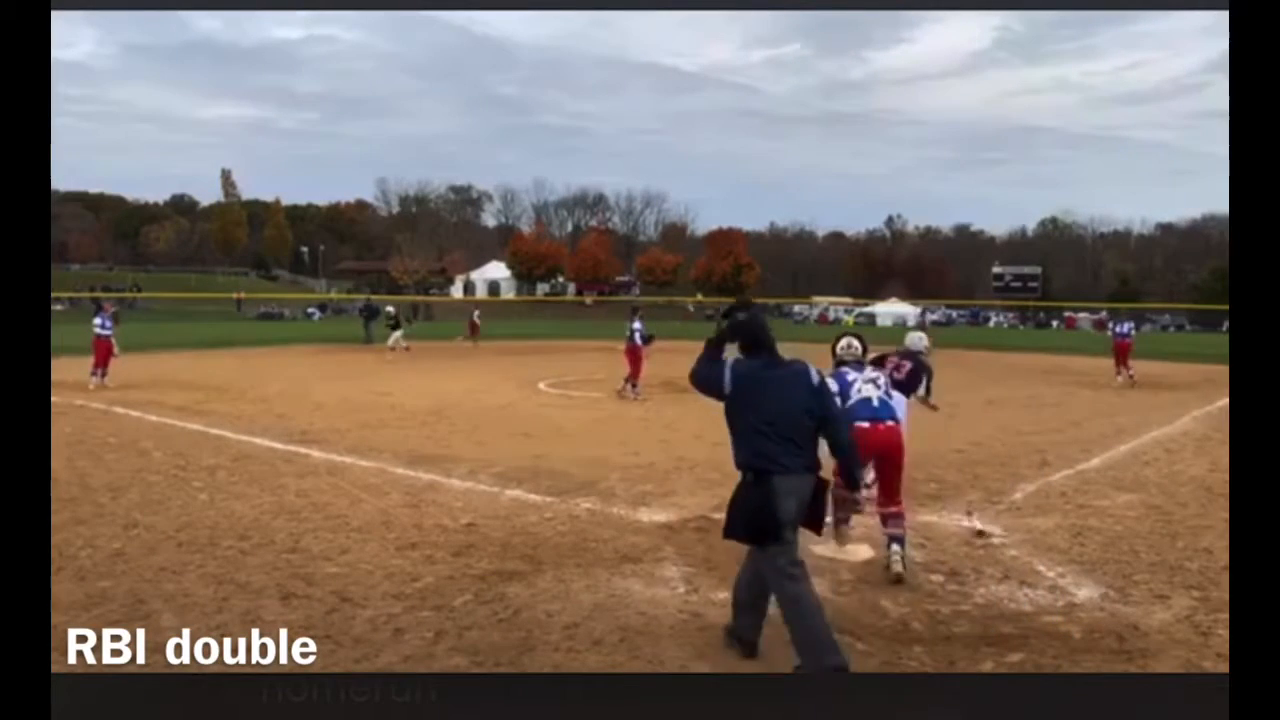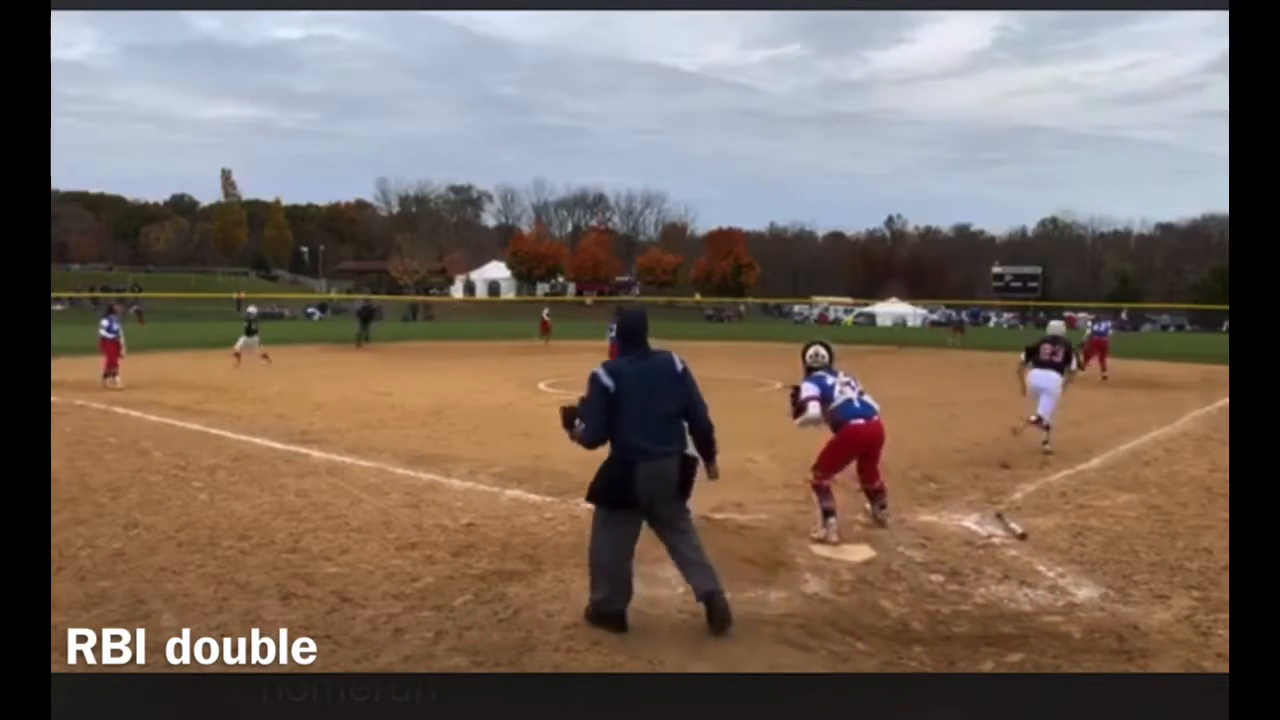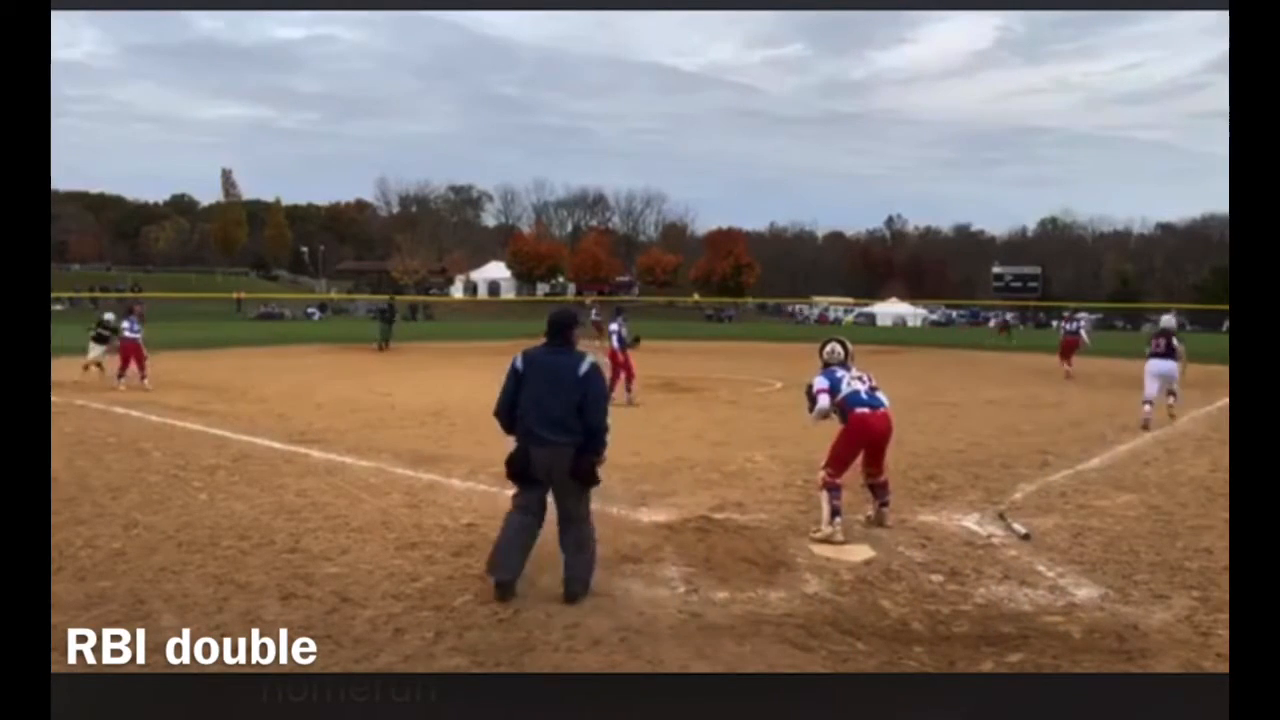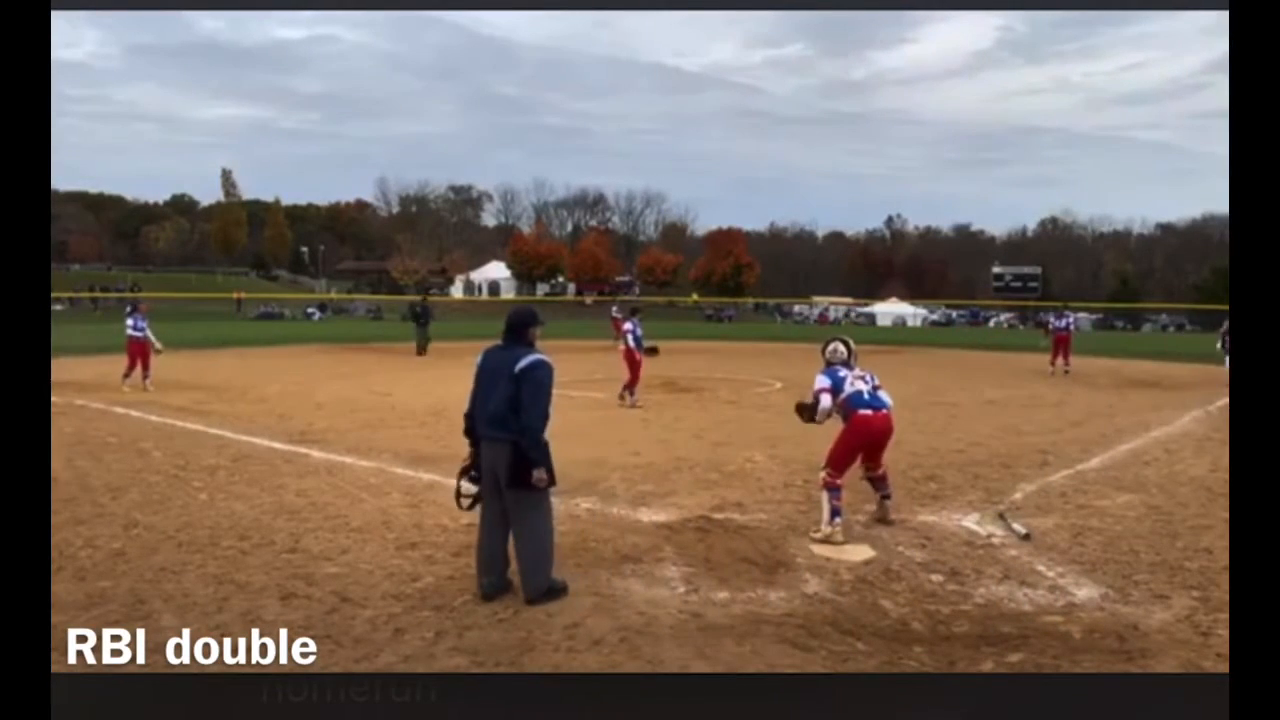
dt=0.7s
person 1, frame 1
left shoulder: (732, 373)
right shoulder: (807, 374)
left elbow: (700, 376)
right elbow: (838, 433)
left wrist: (717, 341)
right wrist: (852, 482)
left hip: (766, 487)
right hip: (803, 482)
left knee: (786, 573)
right knee: (766, 557)
left ankle: (825, 662)
right ankle: (743, 631)
person 1, frame 2
left shoulder: (606, 374)
right shoulder: (672, 365)
left elbow: (595, 435)
right elbow: (699, 417)
left wrist: (577, 432)
right wrist: (709, 456)
left hip: (628, 469)
right hip: (670, 465)
left knee: (610, 537)
right knee: (680, 532)
left ankle: (608, 610)
right ankle: (710, 594)
person 1, frame 3
left shoulder: (525, 360)
right shoulder: (586, 366)
left elbow: (503, 410)
right elbow: (595, 417)
left wrist: (520, 431)
right wrist: (597, 450)
left hip: (532, 452)
right hip: (571, 454)
left knee: (524, 514)
right knee: (577, 520)
left ankle: (504, 578)
right ankle: (576, 585)
person 1, frame 4
left shoulder: (488, 357)
right shoulder: (534, 364)
left elbow: (473, 409)
right elbow: (533, 420)
left wrist: (476, 444)
right wrist: (538, 462)
left hip: (488, 447)
right hip: (517, 452)
left knee: (492, 517)
right knee: (532, 519)
left ankle: (491, 581)
right ankle: (538, 585)
person 2, frame 1
left shoulder: (834, 379)
right shoulder: (880, 375)
left hip: (861, 434)
right hip: (891, 433)
left knee: (845, 481)
right knee: (891, 499)
left ankle: (841, 529)
right ankle: (896, 555)
person 2, frame 2
left shoulder: (811, 383)
right shoulder: (846, 378)
left elbow: (814, 413)
right elbow: (874, 407)
left wrist: (799, 421)
left hip: (852, 432)
right hip: (876, 428)
left knee: (820, 475)
right knee: (869, 472)
left ankle: (828, 529)
right ankle: (881, 513)
person 2, frame 3
left shoulder: (823, 378)
right shoulder: (862, 375)
left elbow: (823, 406)
right elbow: (884, 402)
left wrist: (815, 415)
left hip: (859, 422)
right hip: (883, 419)
left knee: (830, 474)
right knee: (874, 467)
left ankle: (832, 527)
right ankle: (881, 513)
person 2, frame 4
left shoulder: (825, 376)
right shoulder: (865, 374)
left elbow: (825, 406)
right elbow: (888, 402)
left wrist: (818, 418)
left hip: (860, 423)
right hip: (884, 421)
left knee: (831, 473)
right knee: (872, 462)
left ankle: (832, 527)
right ankle: (885, 506)
